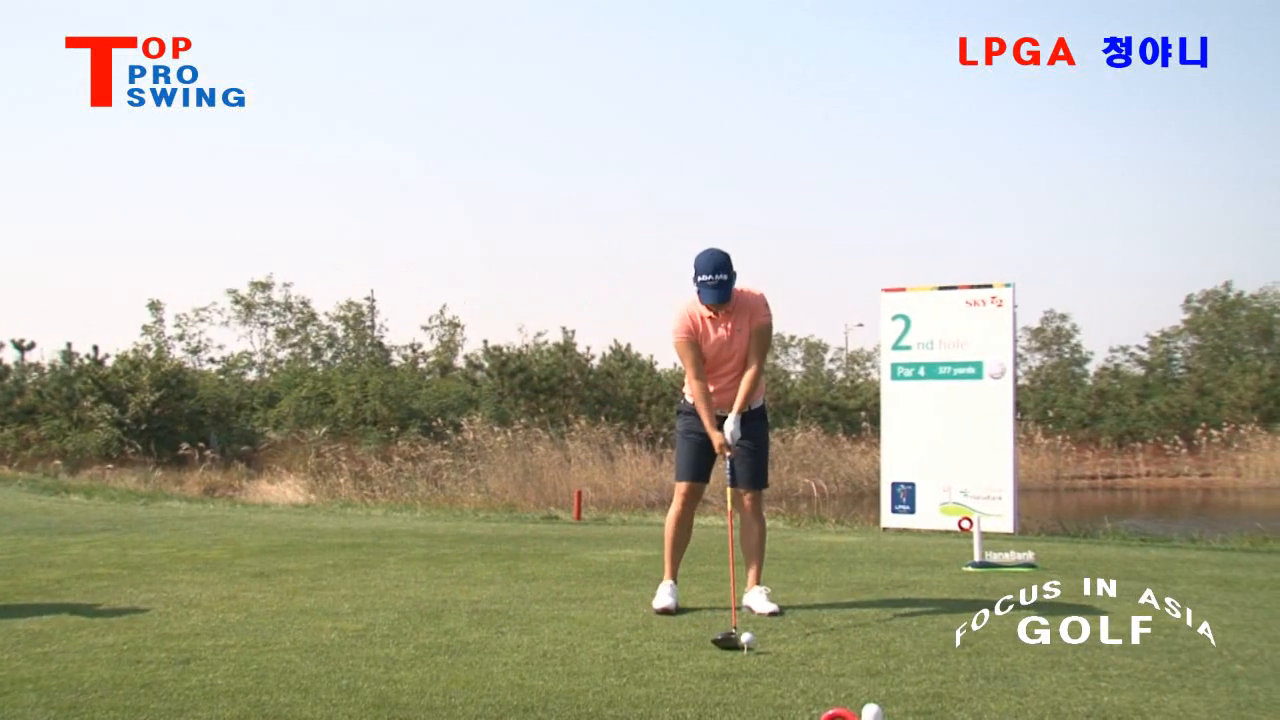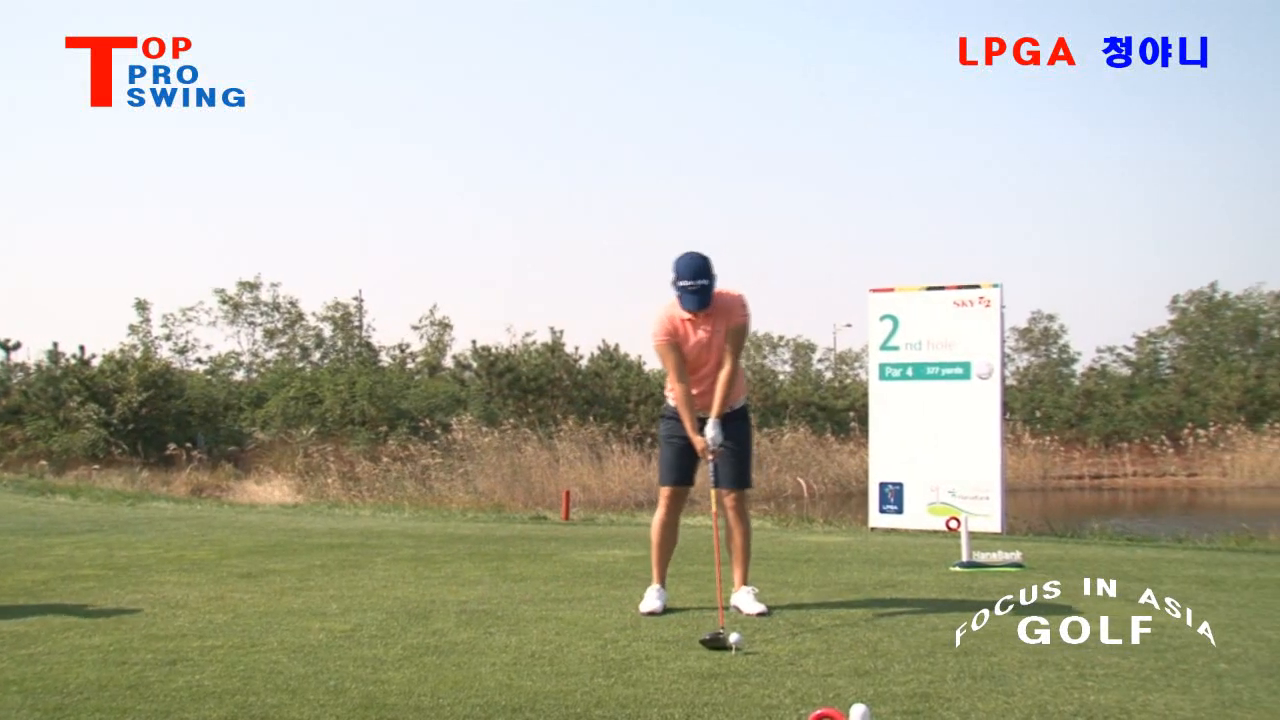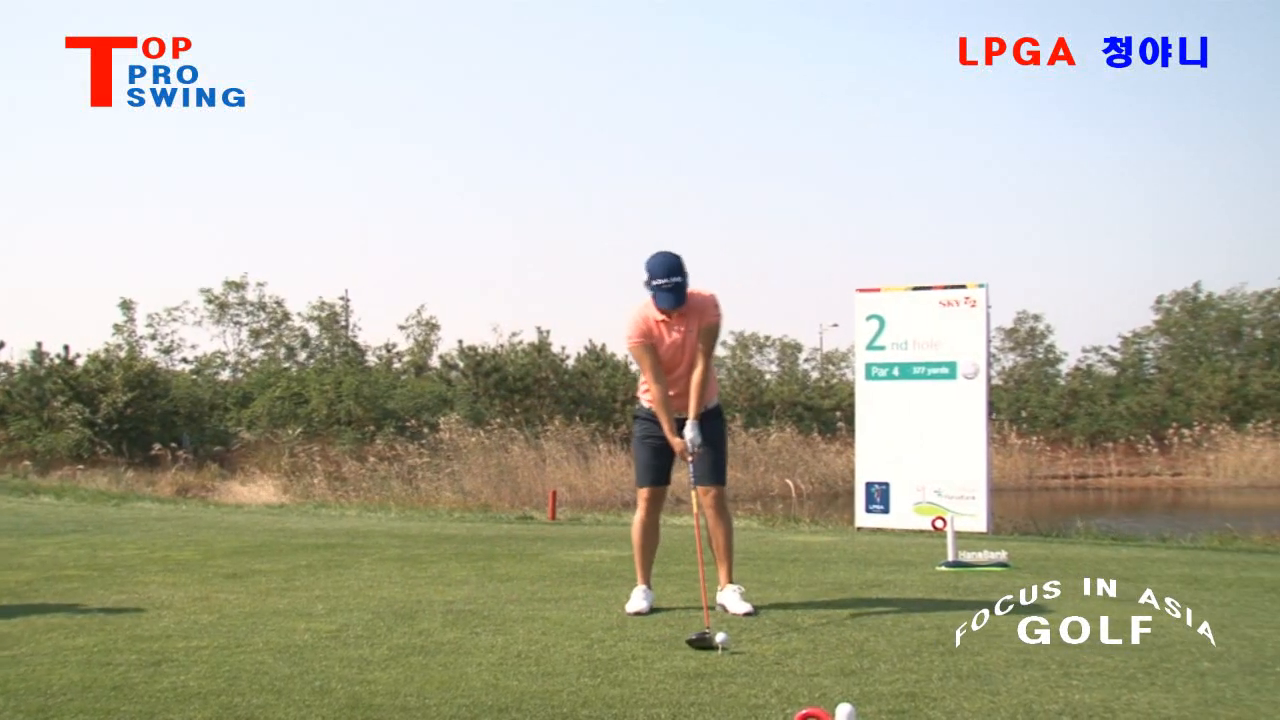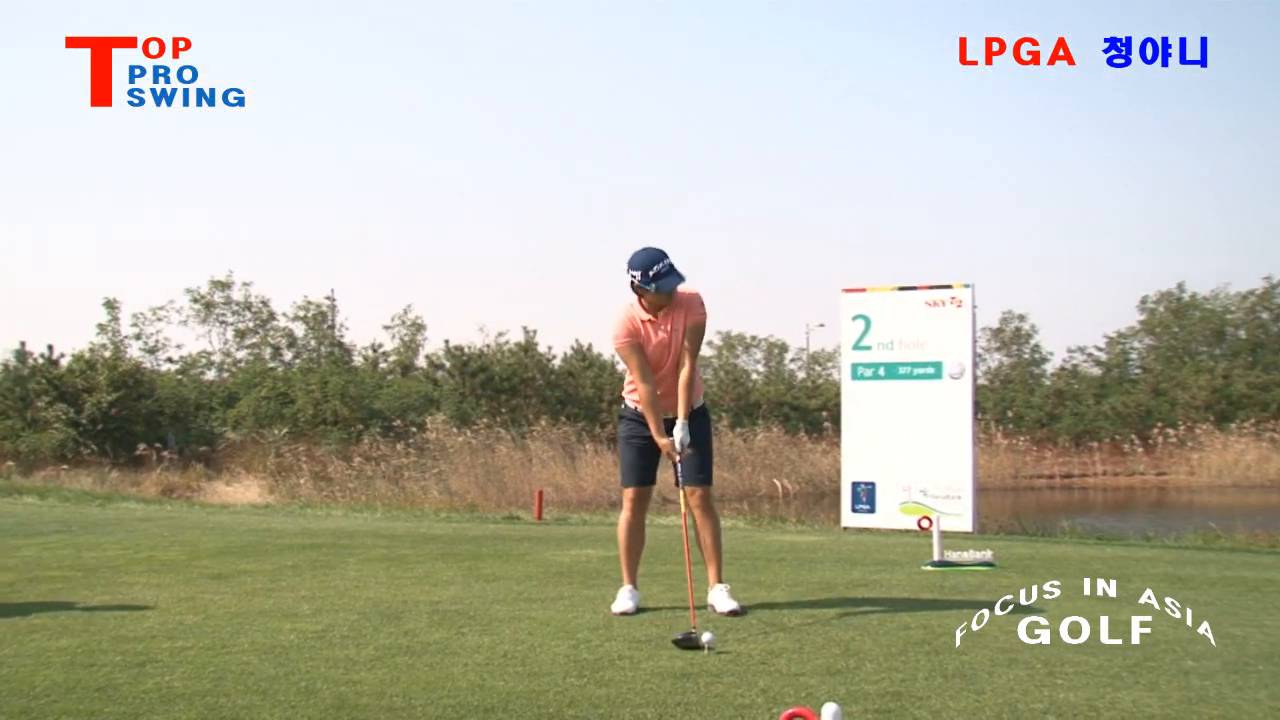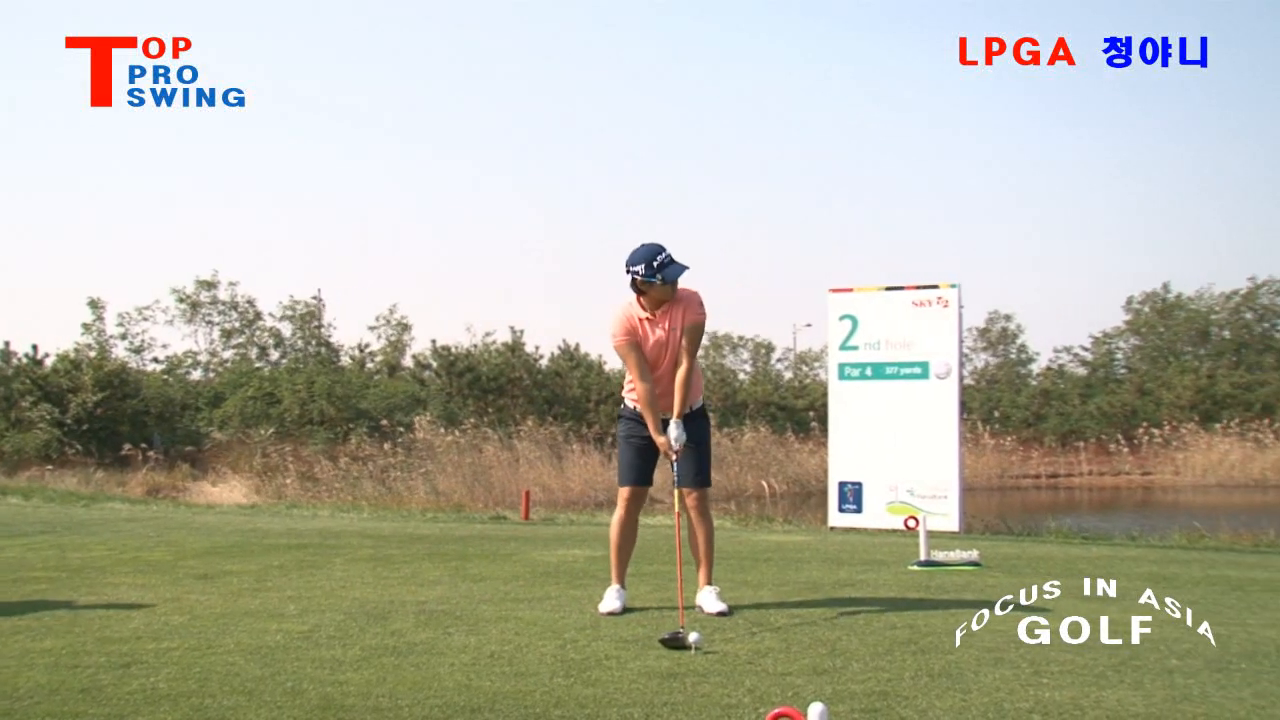
dt=0.2s
person 1, frame 1
left shoulder: (756, 304)
right shoulder: (686, 318)
left elbow: (755, 364)
right elbow: (696, 379)
left wrist: (735, 416)
right wrist: (713, 431)
left hip: (748, 414)
right hip: (698, 413)
left knee: (750, 500)
right knee: (685, 495)
left ankle: (754, 589)
right ankle: (668, 583)
person 1, frame 2
left shoulder: (734, 305)
right shoulder: (666, 321)
left elbow: (730, 366)
right elbow: (679, 381)
left wrist: (715, 421)
right wrist: (694, 435)
left hip: (729, 414)
right hip: (680, 415)
left knee: (734, 500)
right knee: (670, 498)
left ankle: (741, 588)
right ankle: (657, 586)
person 1, frame 3
left shoulder: (707, 305)
right shoulder: (640, 323)
left elbow: (702, 366)
right elbow: (656, 383)
left wrist: (693, 423)
right wrist: (672, 437)
left hip: (704, 413)
right hip: (654, 417)
left knee: (713, 497)
right knee: (648, 499)
left ankle: (727, 587)
right ankle: (642, 587)
person 1, frame 4
left shoulder: (692, 303)
right shoulder: (626, 323)
left elbow: (688, 365)
right elbow: (643, 383)
left wrist: (682, 423)
right wrist: (659, 437)
left hip: (690, 413)
right hip: (639, 417)
left knee: (700, 497)
right knee: (634, 500)
left ankle: (717, 587)
right ankle: (628, 588)
person 1, frame 5
left shoulder: (690, 302)
right shoulder: (624, 321)
left elbow: (685, 364)
right elbow: (642, 381)
left wrist: (677, 422)
right wrist: (657, 435)
left hip: (689, 414)
right hip: (638, 415)
left knee: (696, 498)
right knee: (629, 499)
left ankle: (706, 588)
right ankle: (616, 587)
